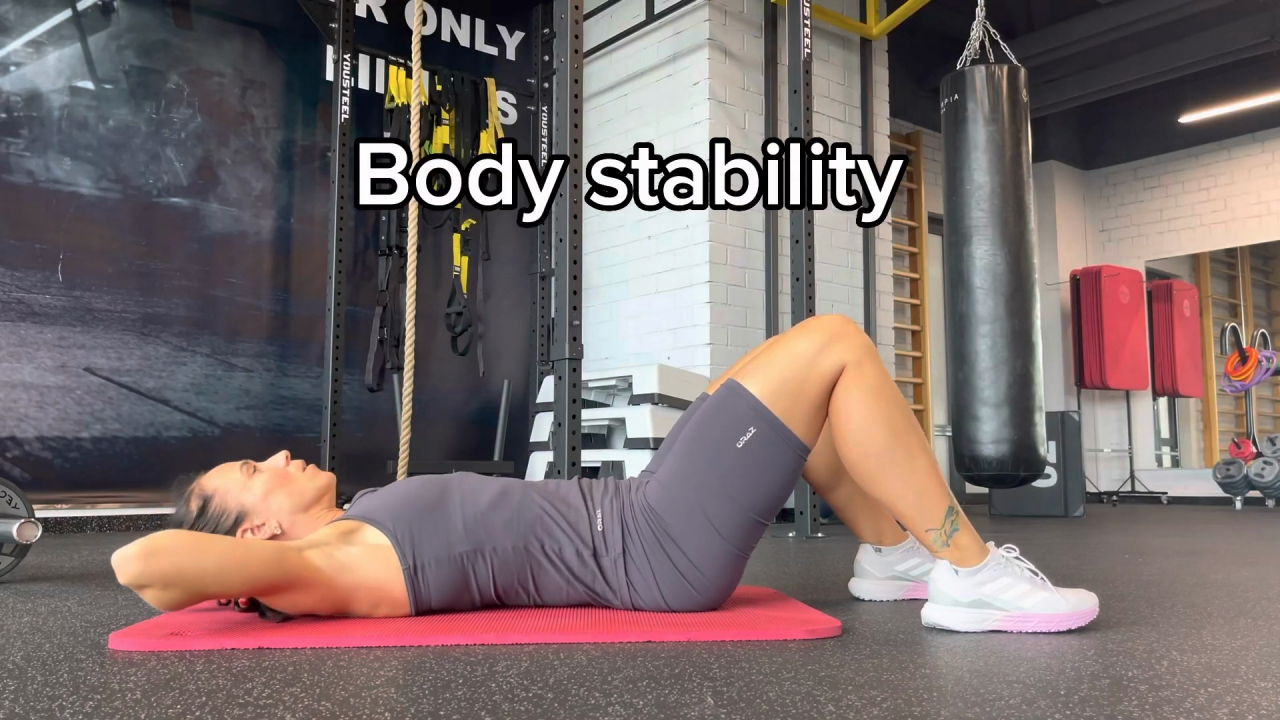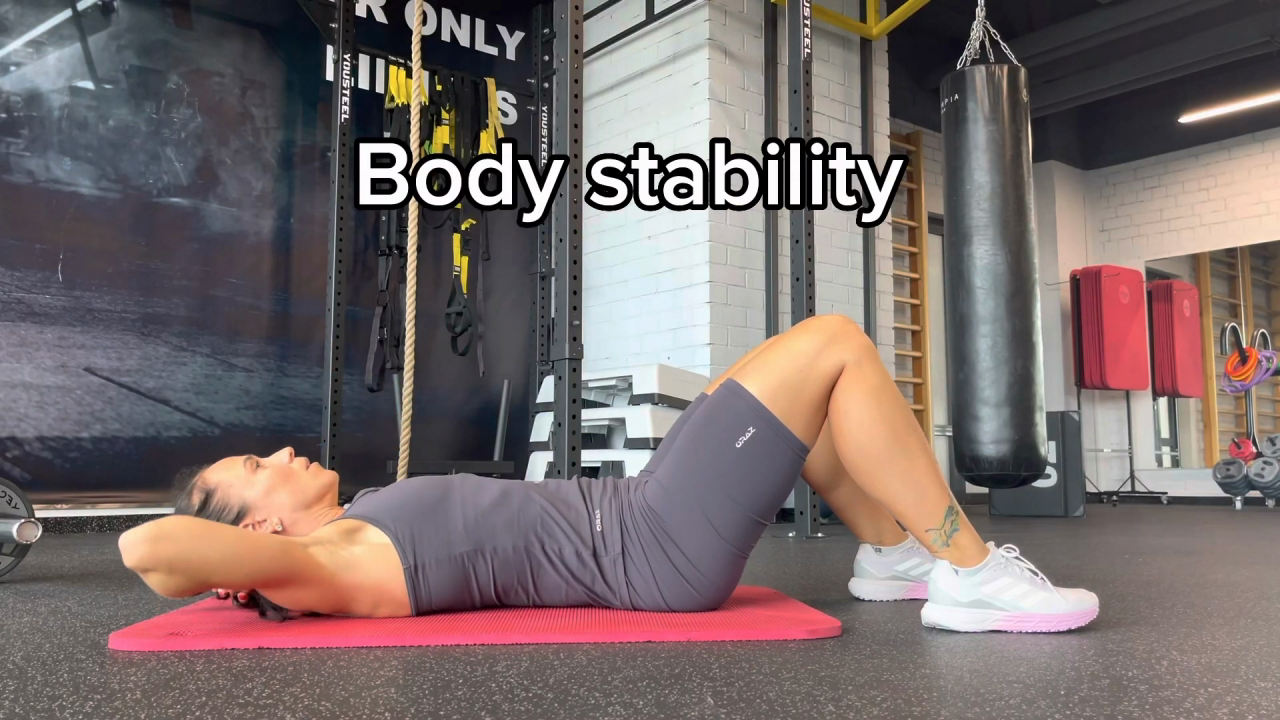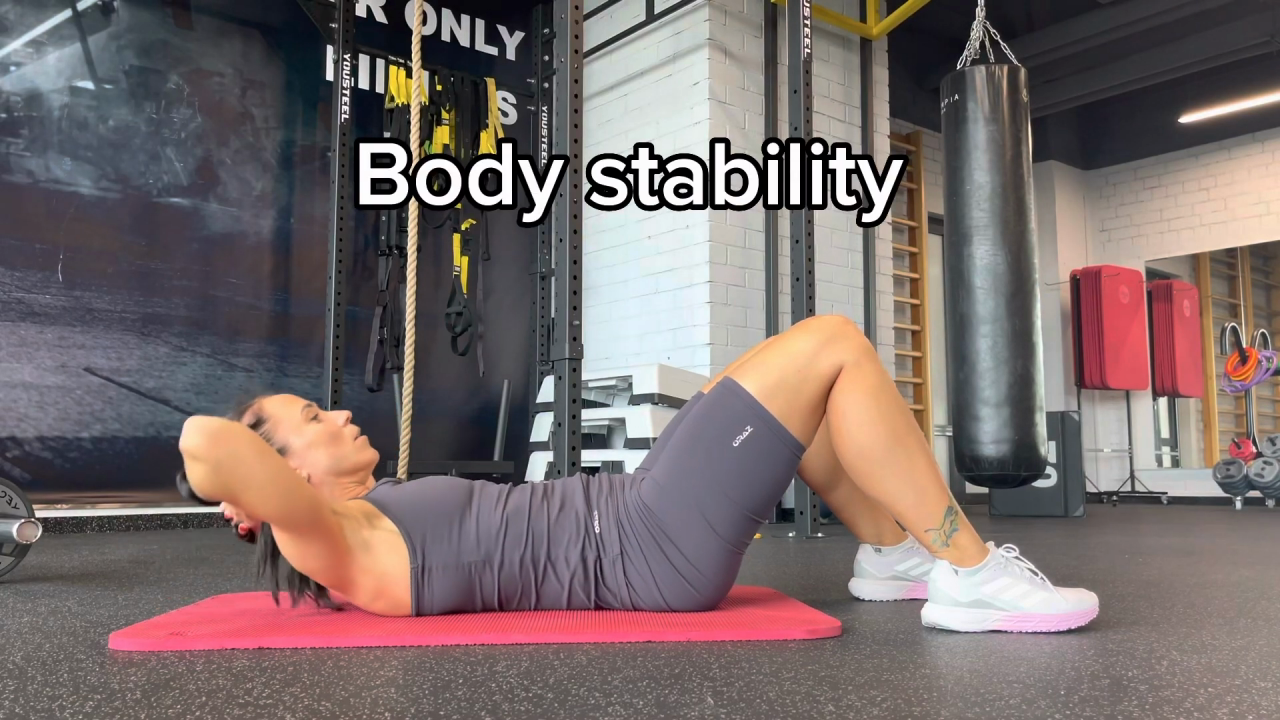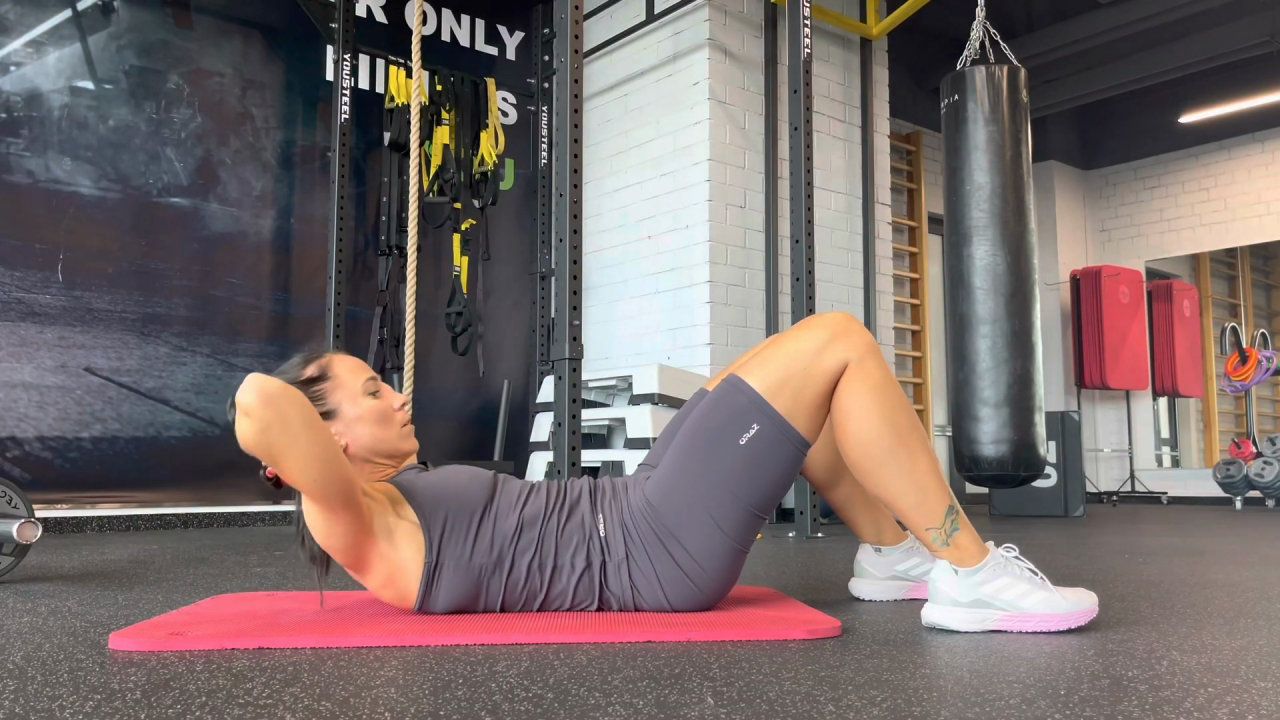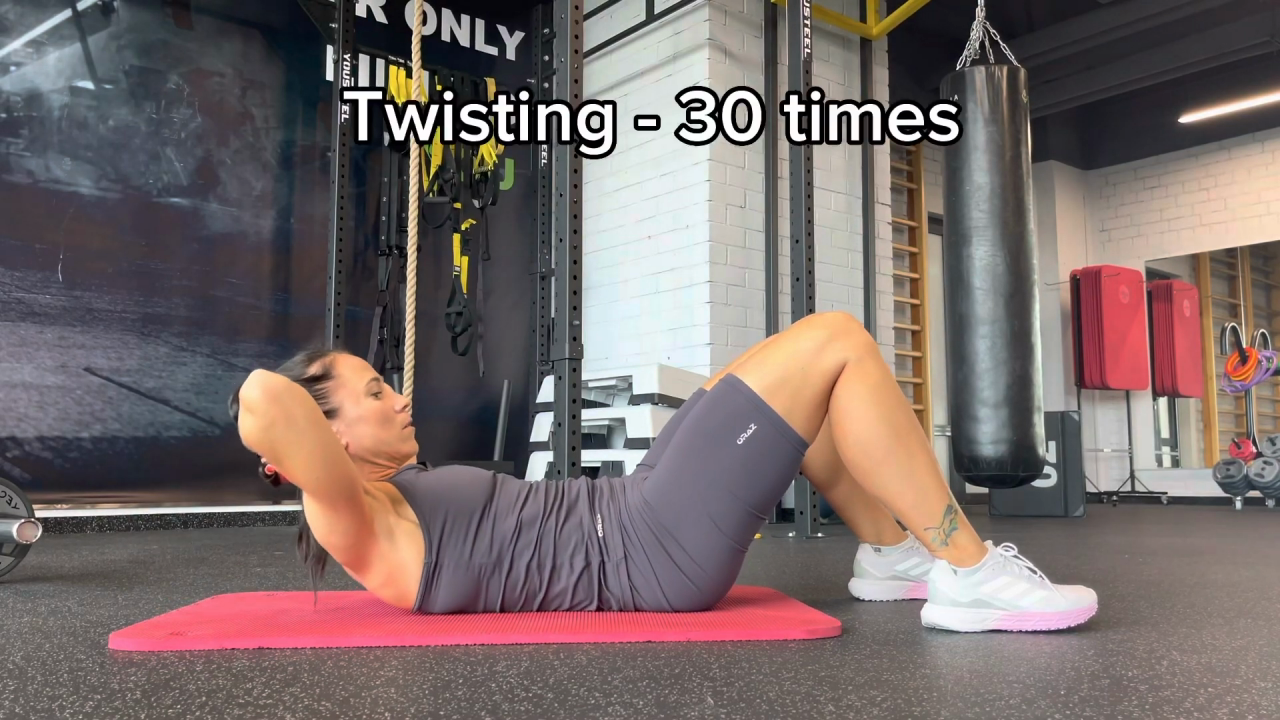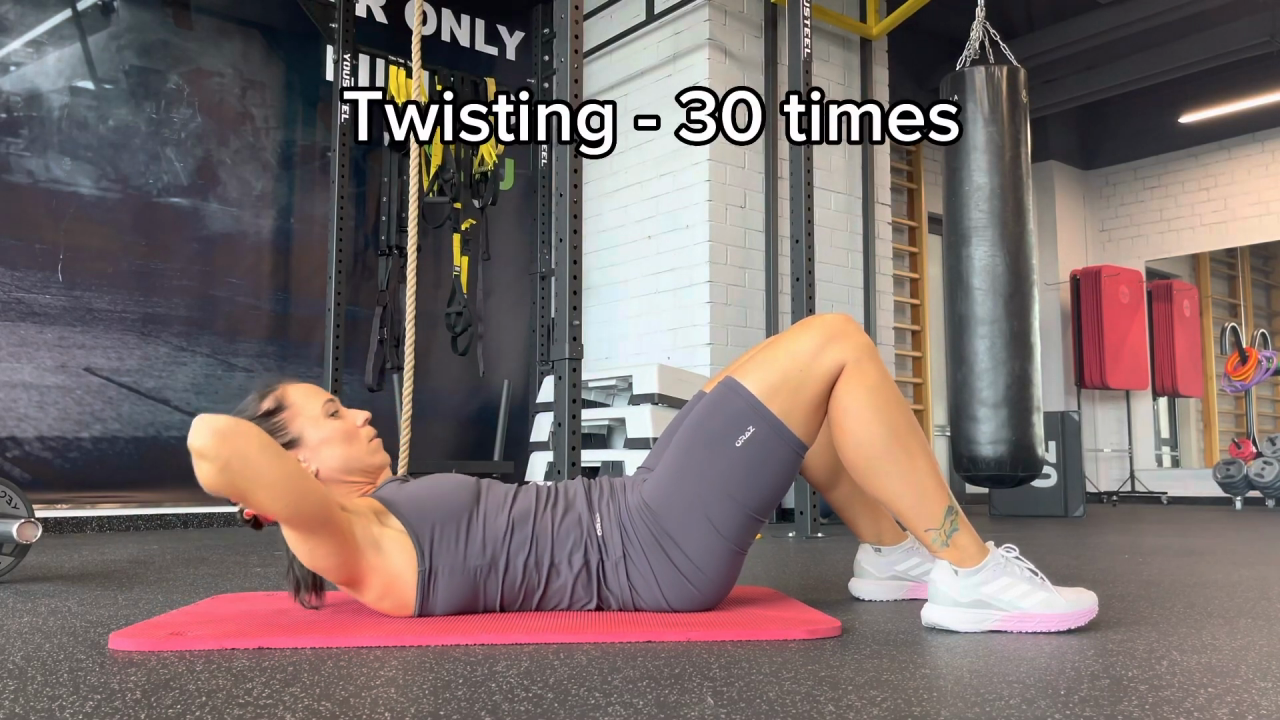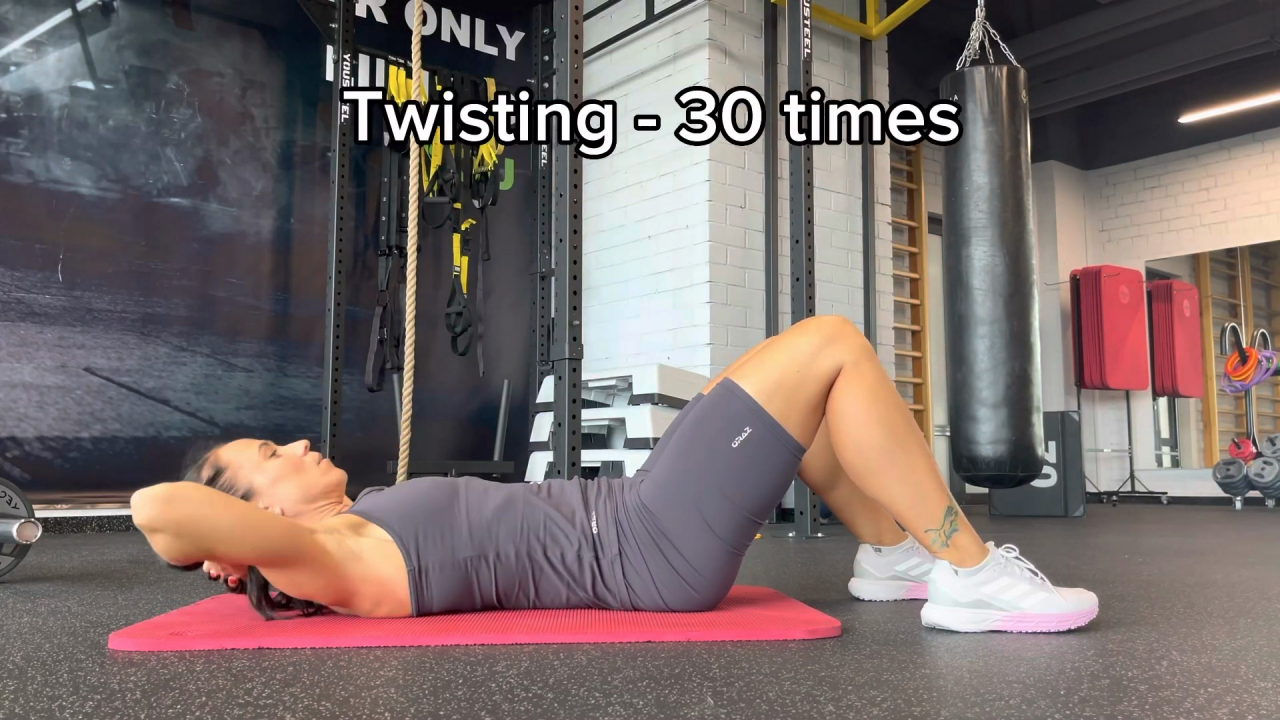
dt=0.3s
person 1, frame 1
left shoulder: (354, 533)
right shoulder: (335, 570)
right elbow: (140, 563)
right wrist: (210, 557)
left hip: (634, 514)
right hip: (660, 550)
left knee: (810, 375)
right knee: (837, 344)
left ankle: (892, 555)
right ankle: (971, 575)
person 1, frame 2
left shoulder: (352, 535)
right shoulder: (336, 571)
right elbow: (149, 546)
right wrist: (219, 567)
left hip: (632, 519)
right hip: (658, 550)
left knee: (810, 377)
right knee: (838, 344)
left ankle: (892, 556)
right ankle: (972, 577)
person 1, frame 3
left shoulder: (372, 521)
right shoulder: (345, 547)
right elbow: (201, 442)
right wrist: (255, 497)
left hip: (631, 514)
right hip: (652, 551)
left knee: (808, 380)
right knee: (834, 344)
left ankle: (891, 553)
right ankle: (971, 576)
person 1, frame 4
left shoulder: (387, 503)
right shoulder: (362, 529)
right elbow: (260, 401)
right wrist: (286, 459)
left hip: (637, 522)
right hip: (658, 552)
left knee: (813, 376)
right knee: (841, 343)
left ankle: (892, 555)
right ankle: (972, 576)
person 1, frame 5
left shoulder: (386, 502)
right shoulder: (364, 530)
right elbow: (265, 396)
right wrist: (287, 447)
left hip: (633, 516)
right hip: (655, 554)
left knee: (810, 379)
right knee: (838, 343)
left ankle: (891, 555)
right ankle: (970, 575)
person 1, frame 6
left shoulder: (375, 518)
right shoulder: (351, 546)
right elbow: (210, 441)
right wrist: (259, 481)
left hip: (638, 523)
right hip: (656, 554)
left knee: (811, 376)
right knee: (837, 344)
left ankle: (893, 555)
right ankle: (973, 575)
person 1, frame 7
left shoulder: (355, 529)
right shoulder: (338, 560)
right elbow: (156, 506)
right wrist: (219, 510)
left hip: (627, 517)
right hip: (653, 553)
left knee: (806, 378)
right knee: (833, 344)
left ankle: (891, 554)
right ankle: (971, 576)
